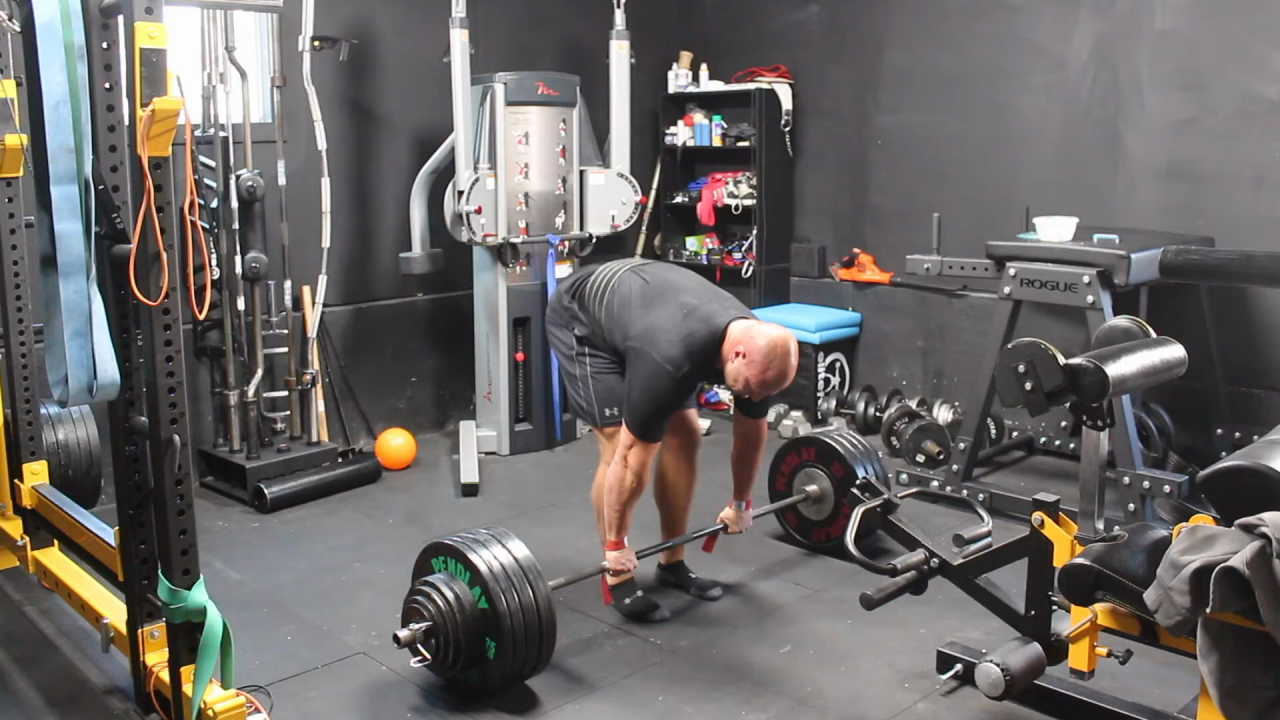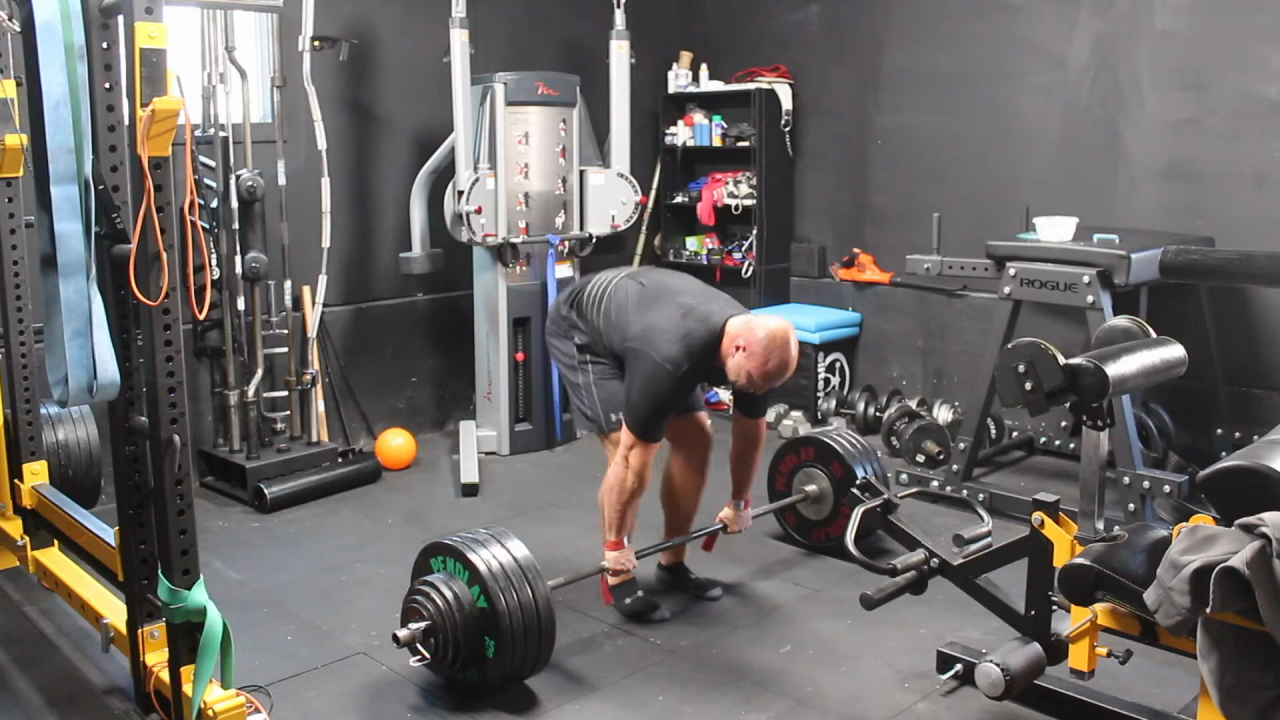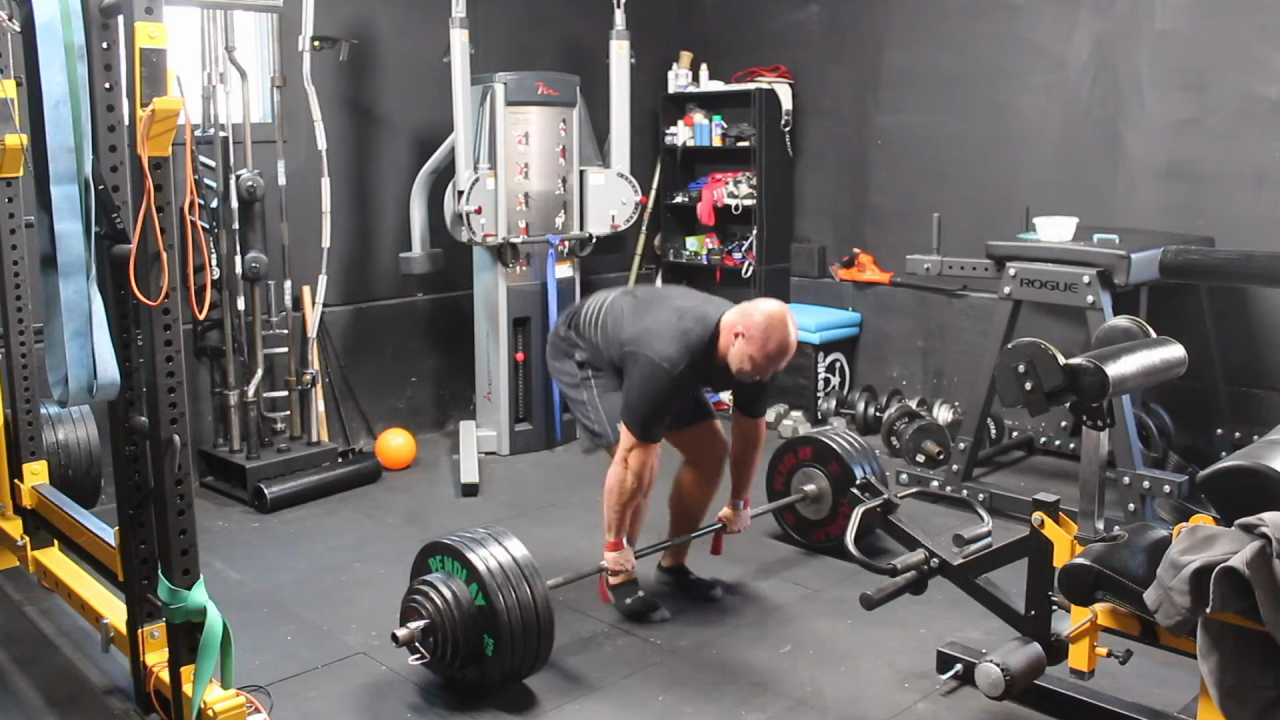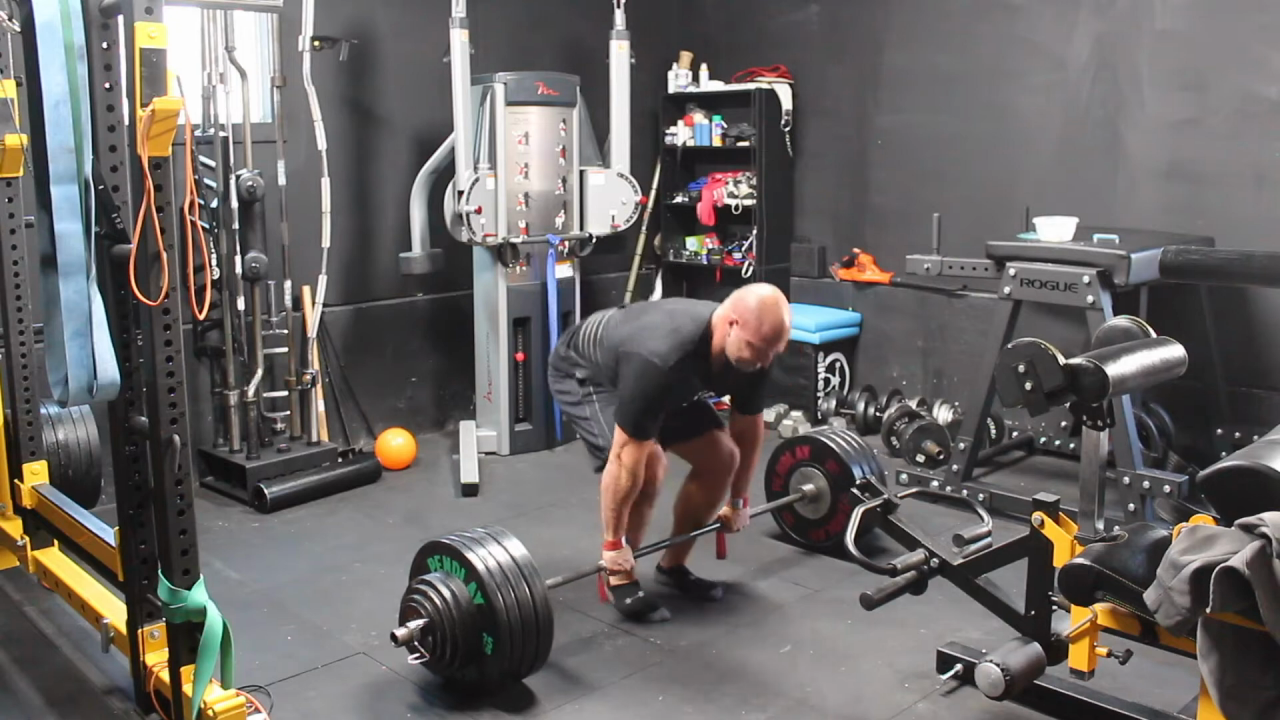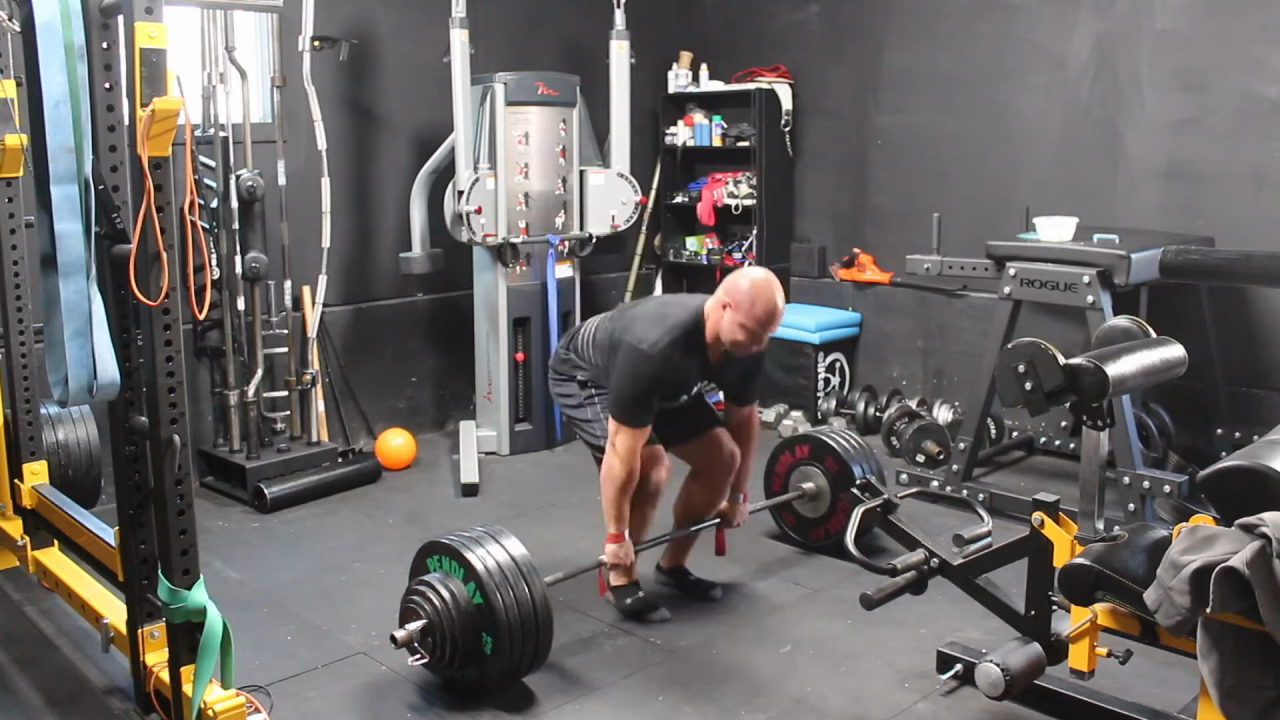
dt=0.1s
person 1, frame 1
left shoulder: (756, 347)
right shoulder: (668, 361)
left elbow: (751, 430)
right elbow: (632, 460)
left wrist: (741, 503)
right wrist: (615, 545)
right hip: (581, 320)
left knee: (685, 435)
right knee: (621, 446)
left ankle: (672, 562)
right ankle: (618, 579)
person 1, frame 2
left shoulder: (755, 347)
right shoulder: (668, 361)
left elbow: (750, 430)
right elbow: (633, 460)
left wrist: (739, 503)
right wrist: (615, 545)
right hip: (582, 330)
left knee: (696, 438)
right knee: (625, 449)
left ankle: (673, 562)
right ankle: (619, 580)
person 1, frame 3
left shoulder: (754, 352)
right shoulder: (666, 360)
left elbow: (750, 429)
right elbow: (632, 460)
left wrist: (739, 503)
right wrist: (615, 545)
left hip: (629, 341)
right hip: (584, 352)
left knee: (714, 448)
right knee: (642, 462)
left ankle: (673, 564)
right ankle: (619, 578)
person 1, frame 4
left shoulder: (749, 348)
right shoulder: (660, 358)
left elbow: (748, 426)
right elbow: (626, 456)
left wrist: (738, 501)
right wrist: (613, 544)
right hip: (584, 374)
left knee: (721, 457)
right knee: (648, 467)
left ankle: (673, 565)
right ankle: (621, 579)
person 1, frame 5
left shoulder: (744, 345)
right shoulder: (652, 348)
left elbow: (743, 417)
right elbow: (624, 449)
left wrist: (737, 496)
right wrist: (616, 537)
right hip: (585, 376)
left knee: (723, 457)
right knee: (651, 469)
left ankle: (673, 565)
right ankle: (621, 580)
